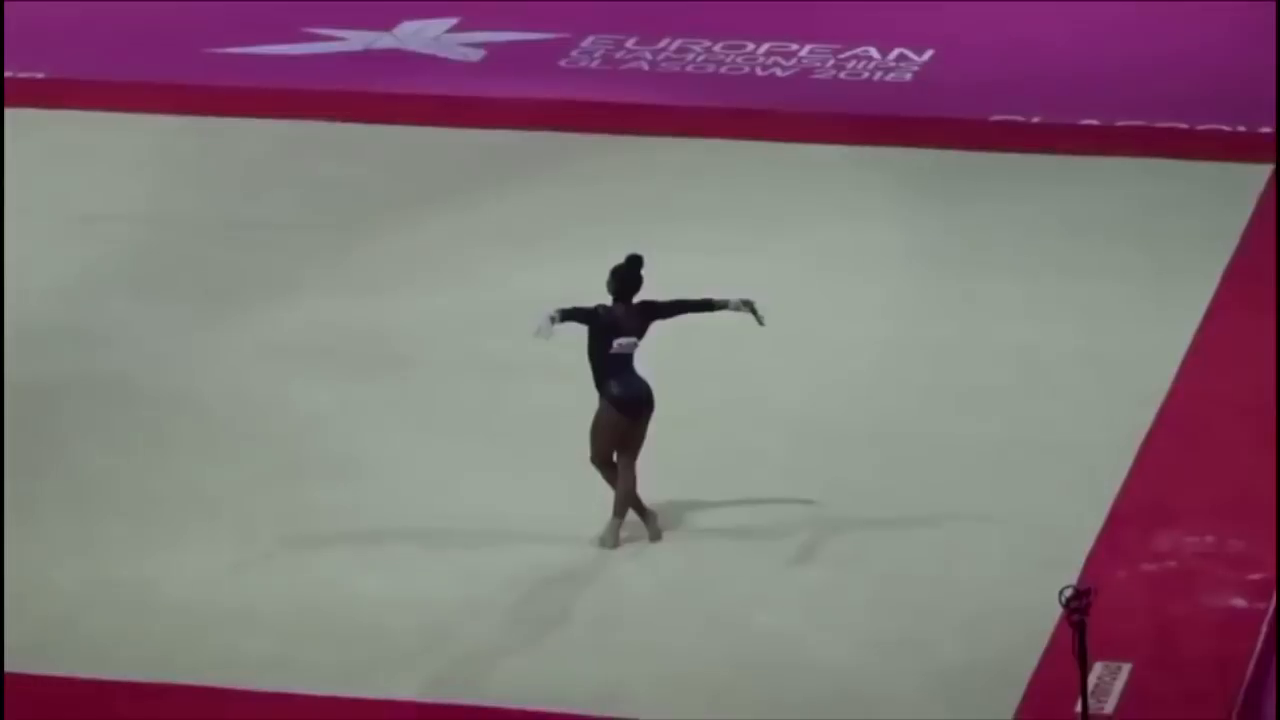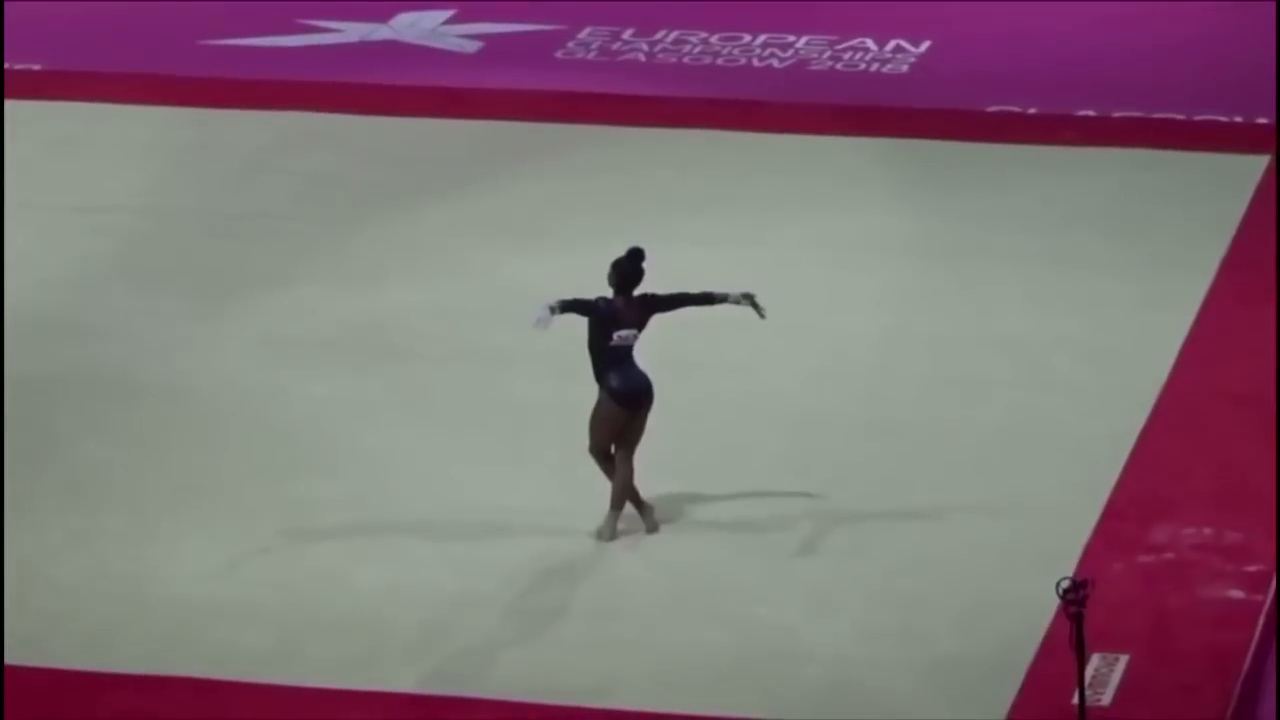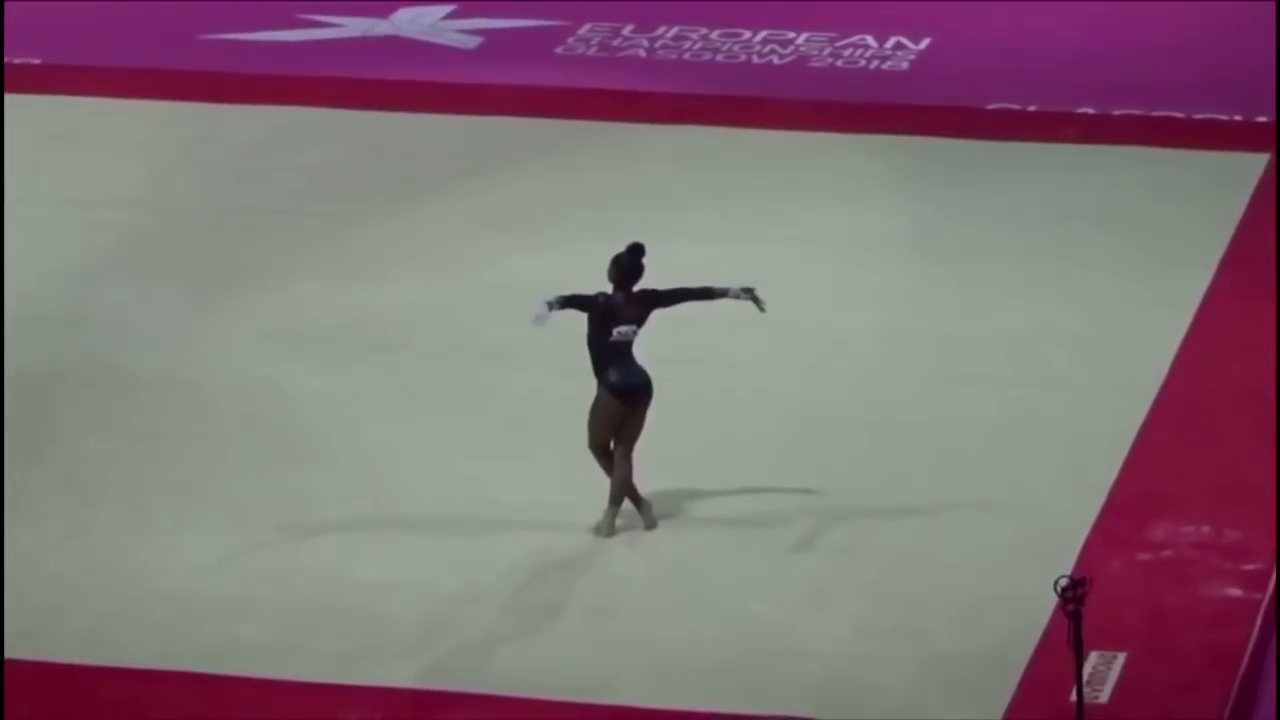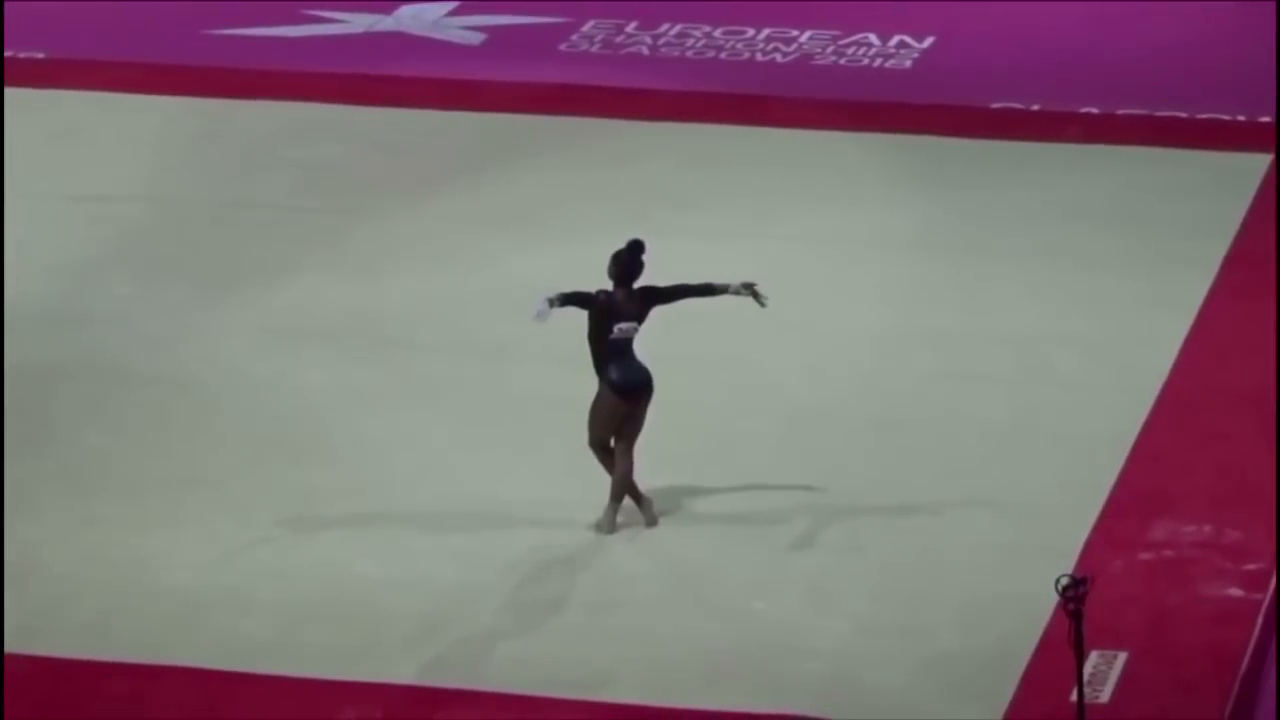
dt=0.5s
person 1, frame 1
left shoulder: (602, 316)
right shoulder: (645, 312)
left elbow: (574, 313)
right elbow: (689, 305)
left wrist: (554, 317)
right wrist: (732, 304)
left hip: (617, 399)
right hip: (641, 396)
left knee: (601, 459)
right knee: (626, 462)
left ankle: (643, 513)
right ankle: (615, 526)
person 1, frame 2
left shoulder: (602, 308)
right shoulder: (645, 305)
left elbow: (575, 304)
right elbow: (689, 298)
left wrist: (552, 307)
right wrist: (733, 298)
left hip: (616, 391)
right hip: (641, 389)
left knee: (600, 451)
right knee: (623, 455)
left ankle: (640, 506)
right ankle: (612, 519)
person 1, frame 3
left shoulder: (601, 304)
right shoulder: (645, 301)
left elbow: (575, 300)
right elbow: (689, 293)
left wrist: (551, 304)
right wrist: (733, 292)
left hip: (616, 387)
right hip: (640, 384)
left knee: (599, 447)
right knee: (622, 451)
left ankle: (638, 503)
right ankle: (611, 515)
person 1, frame 4
left shoulder: (602, 301)
right shoulder: (645, 297)
left elbow: (574, 297)
right elbow: (690, 290)
left wrist: (551, 301)
right wrist: (734, 288)
left hip: (616, 383)
right hip: (640, 381)
left knee: (599, 443)
right knee: (623, 449)
left ankle: (638, 500)
right ankle: (611, 512)
